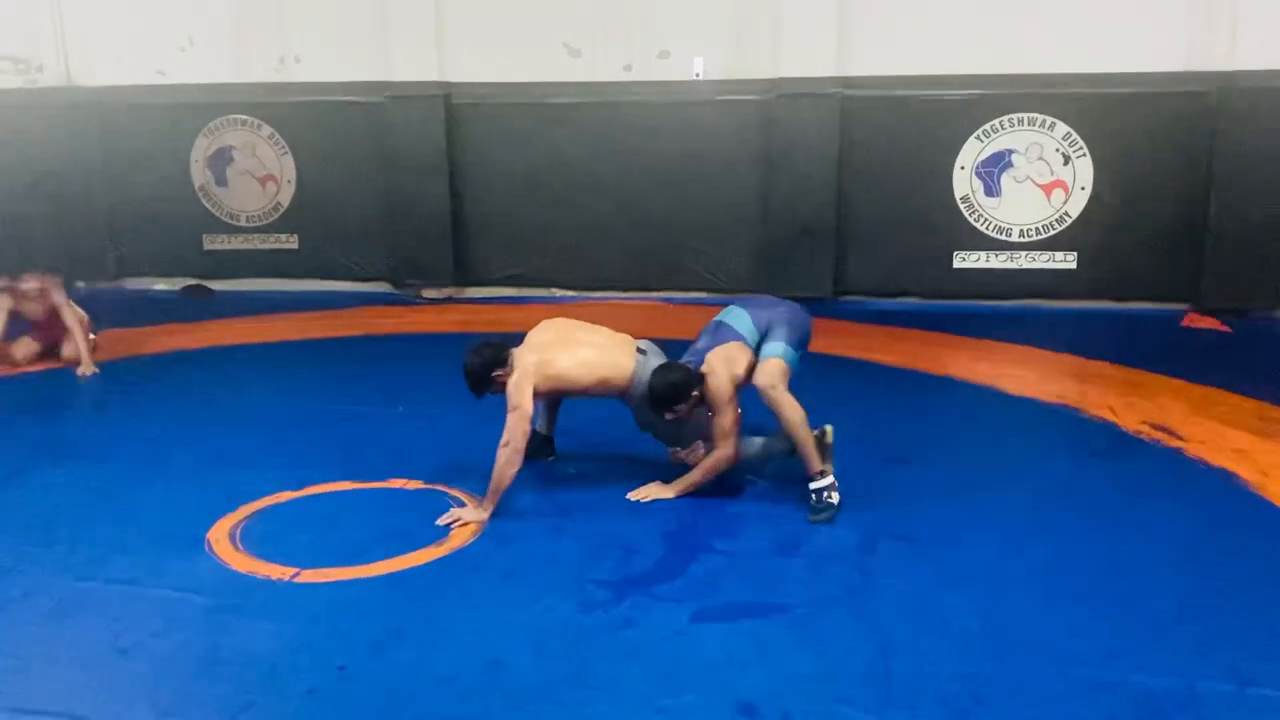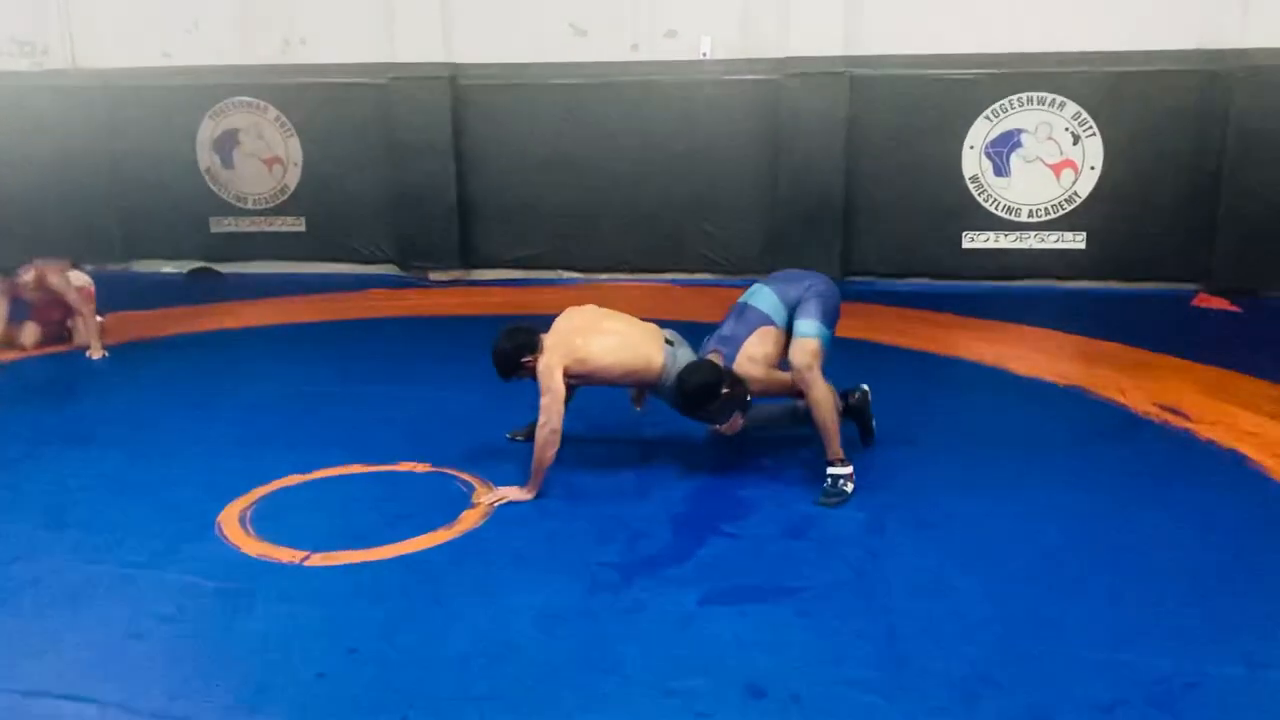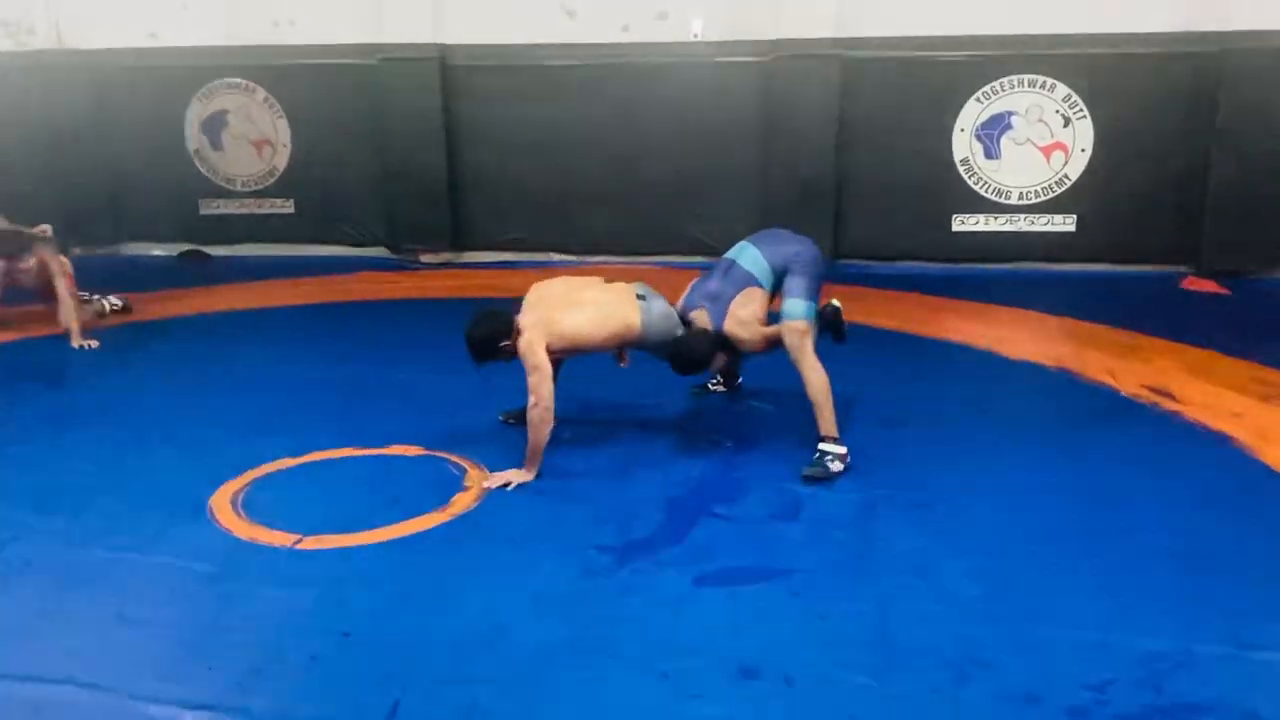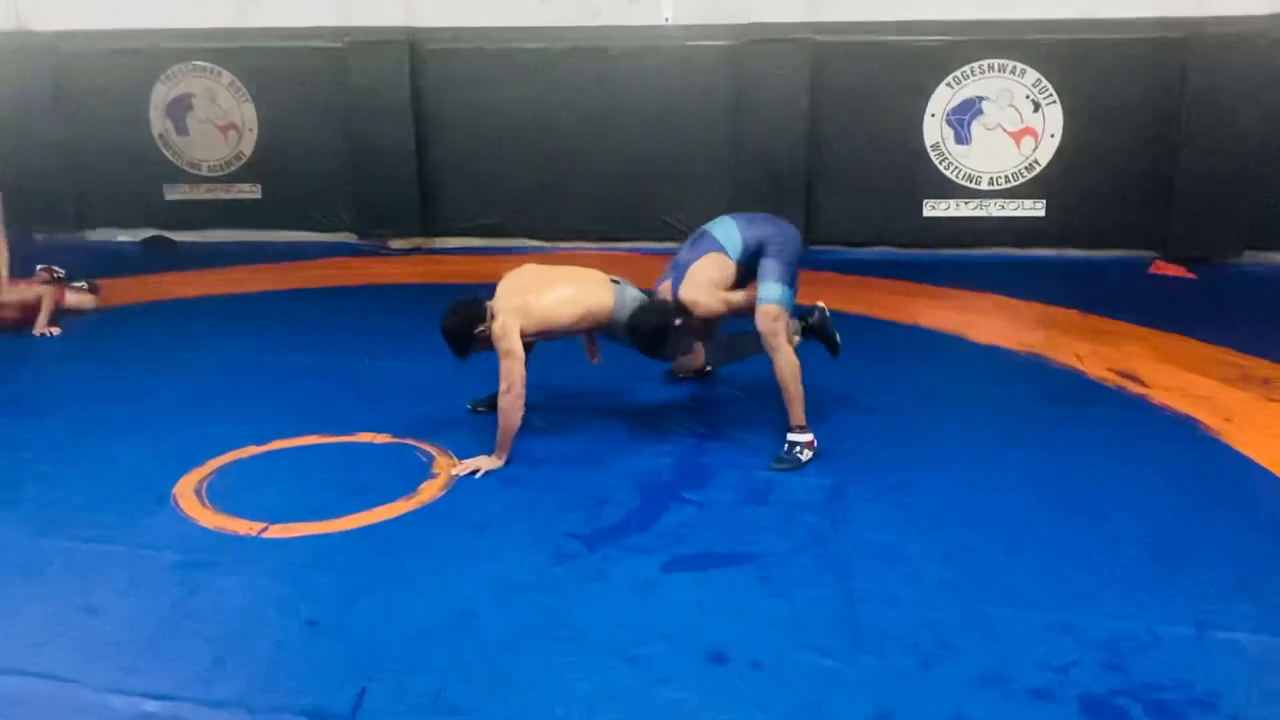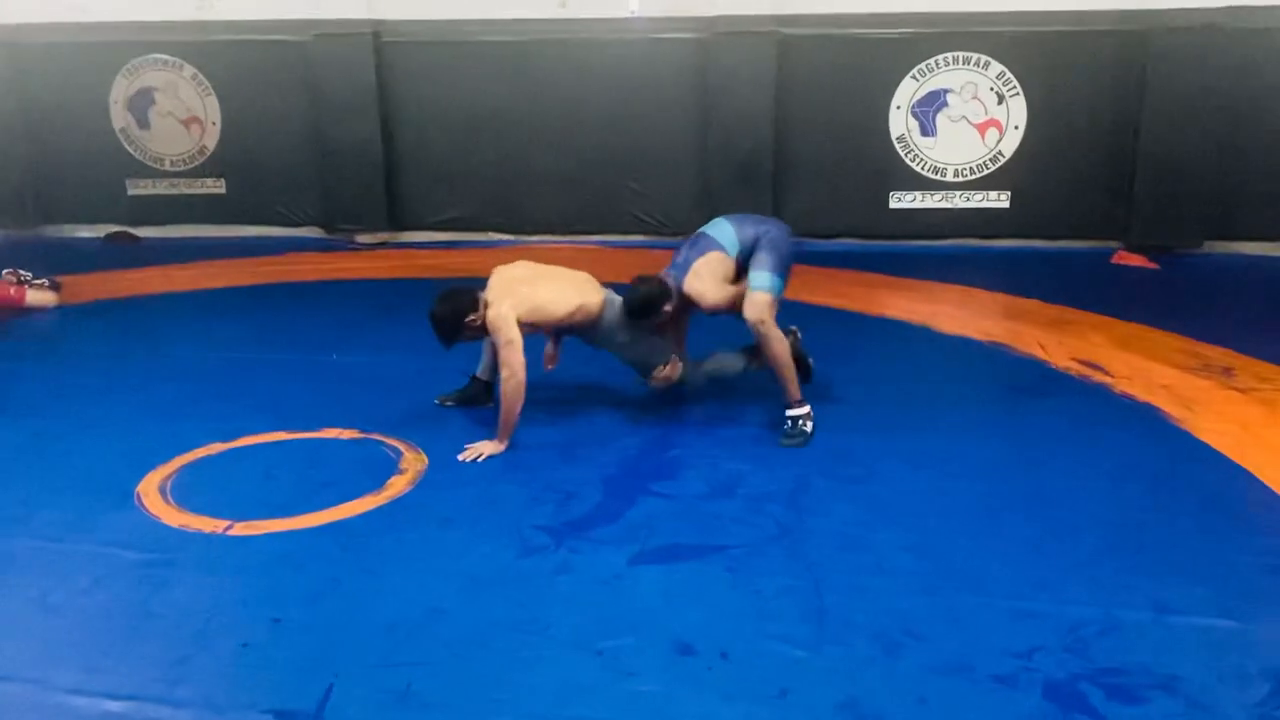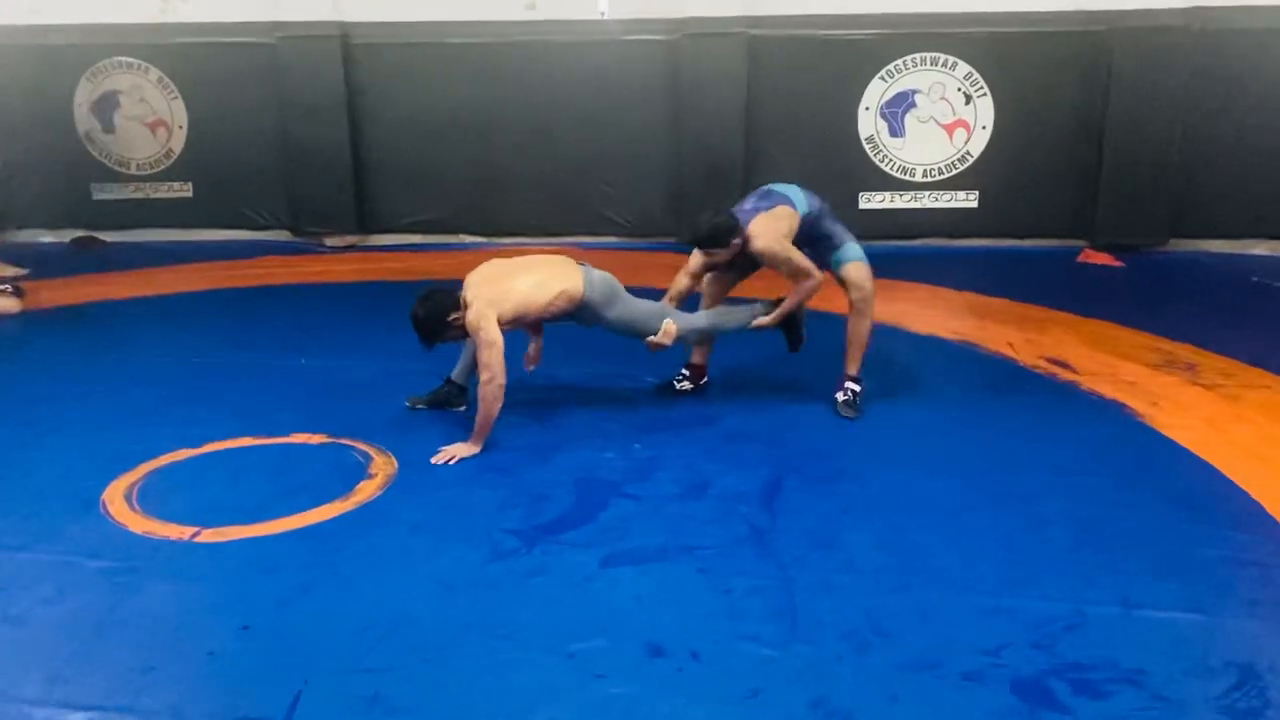
dt=0.7s
person 1, frame 1
left shoulder: (521, 377)
right shoulder: (545, 331)
left elbow: (511, 447)
left wrist: (484, 510)
left hip: (644, 383)
right hip: (642, 351)
left knee: (705, 451)
person 1, frame 2
left shoulder: (550, 362)
right shoulder: (570, 317)
left elbow: (550, 428)
left wrist: (529, 490)
left hip: (673, 371)
right hip: (666, 339)
person 1, frame 3
left shoulder: (530, 341)
right shoulder: (538, 292)
left elbow: (541, 406)
left wrist: (528, 470)
left hip: (651, 325)
right hip: (637, 295)
person 1, frame 4
left shoulder: (503, 325)
right shoulder: (510, 282)
left elbow: (513, 393)
left wrist: (498, 457)
right wrist: (588, 334)
left hip: (622, 313)
right hip: (612, 286)
left ankle: (800, 329)
person 1, frame 5
left shoulder: (497, 314)
right shoulder: (502, 276)
left elbow: (514, 378)
left wrist: (500, 441)
right wrist: (554, 341)
left hip: (606, 321)
right hip: (593, 292)
left knee: (683, 373)
right ankle: (480, 388)
person 1, frame 6
left shoulder: (476, 315)
right shoulder: (475, 278)
left elbow: (492, 380)
left wrist: (476, 442)
right wrist: (536, 339)
left hip: (591, 296)
right hip: (576, 273)
left knee: (688, 328)
left ankle: (776, 314)
right ankle: (454, 388)
person 2, frame 1
left shoulder: (715, 382)
right shoulder: (680, 376)
left elbow: (726, 450)
left wrist: (673, 489)
left hip: (785, 316)
right hip: (750, 312)
left knee: (768, 384)
left ankle: (822, 480)
person 2, frame 2
left shoulder: (751, 373)
right shoulder: (706, 363)
left hip: (813, 290)
right hip: (780, 286)
left knee: (803, 366)
left ankle: (839, 466)
person 2, frame 3
left shoulder: (742, 334)
right shoulder: (684, 310)
left elbow: (790, 335)
left hip: (798, 255)
right hip: (765, 245)
left knee: (799, 345)
left ankle: (832, 445)
right ankle: (729, 377)
person 2, frame 4
left shoulder: (700, 302)
right shoulder: (662, 299)
left elbow: (752, 300)
right wrist: (698, 351)
left hip: (775, 237)
right hip: (741, 231)
left knee: (770, 330)
left ankle: (801, 434)
person 2, frame 5
left shoulder: (708, 297)
right shoulder: (660, 286)
left hip: (768, 236)
right hip: (734, 230)
left knee: (757, 318)
left ankle: (799, 408)
person 2, frame 6
left shoulder: (764, 244)
right shoulder: (709, 246)
left elbow: (813, 279)
right elbow: (686, 279)
left wrist: (777, 316)
left hip: (812, 217)
left knee: (861, 287)
right knee: (713, 286)
left ankle: (850, 382)
right ankle: (696, 372)
